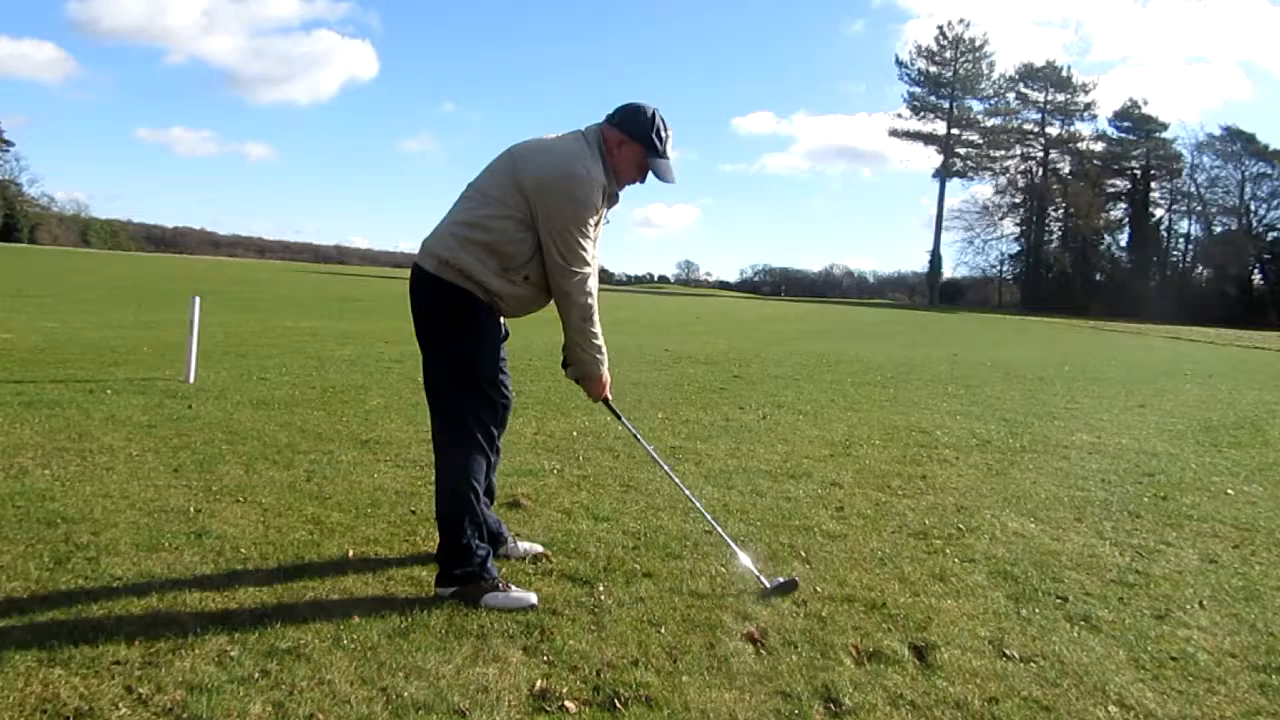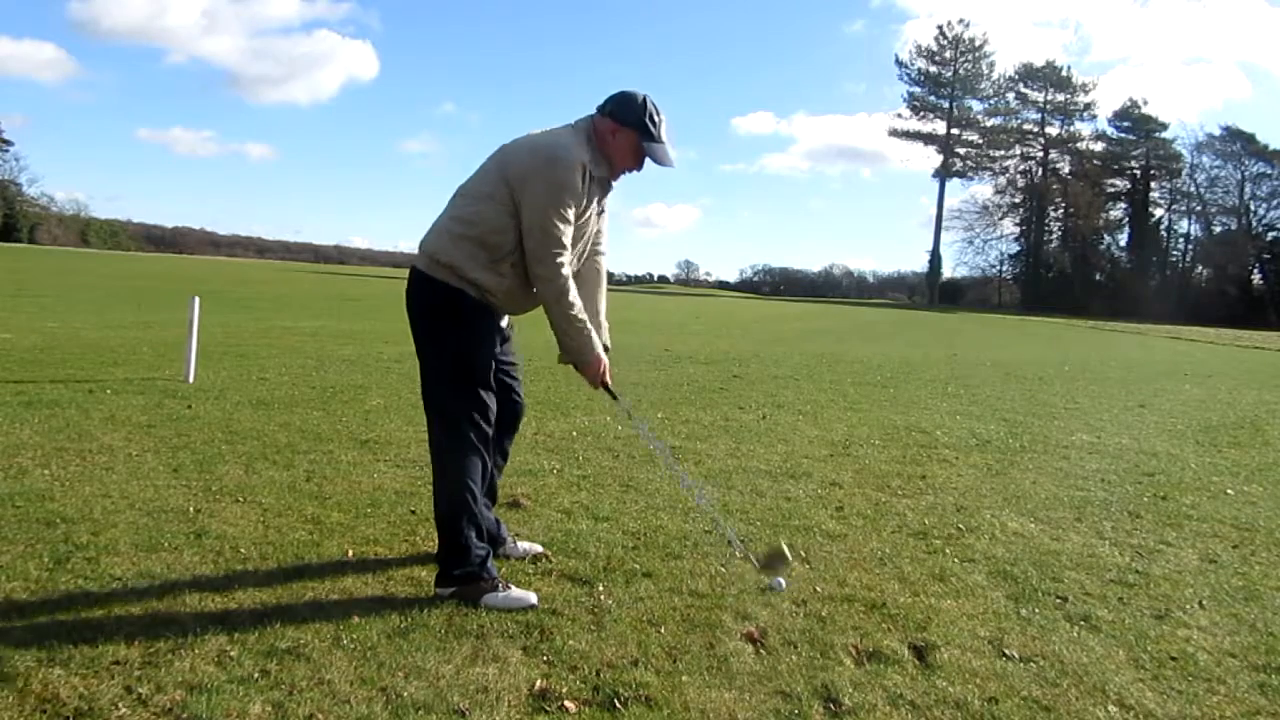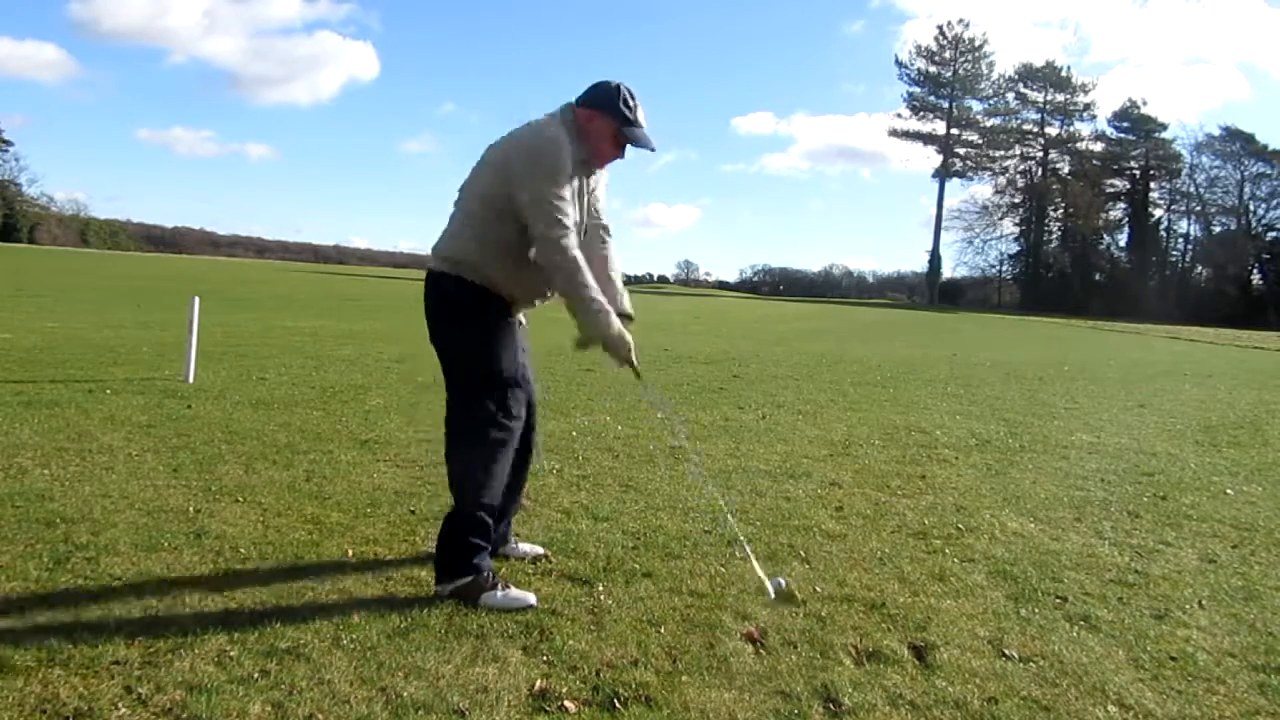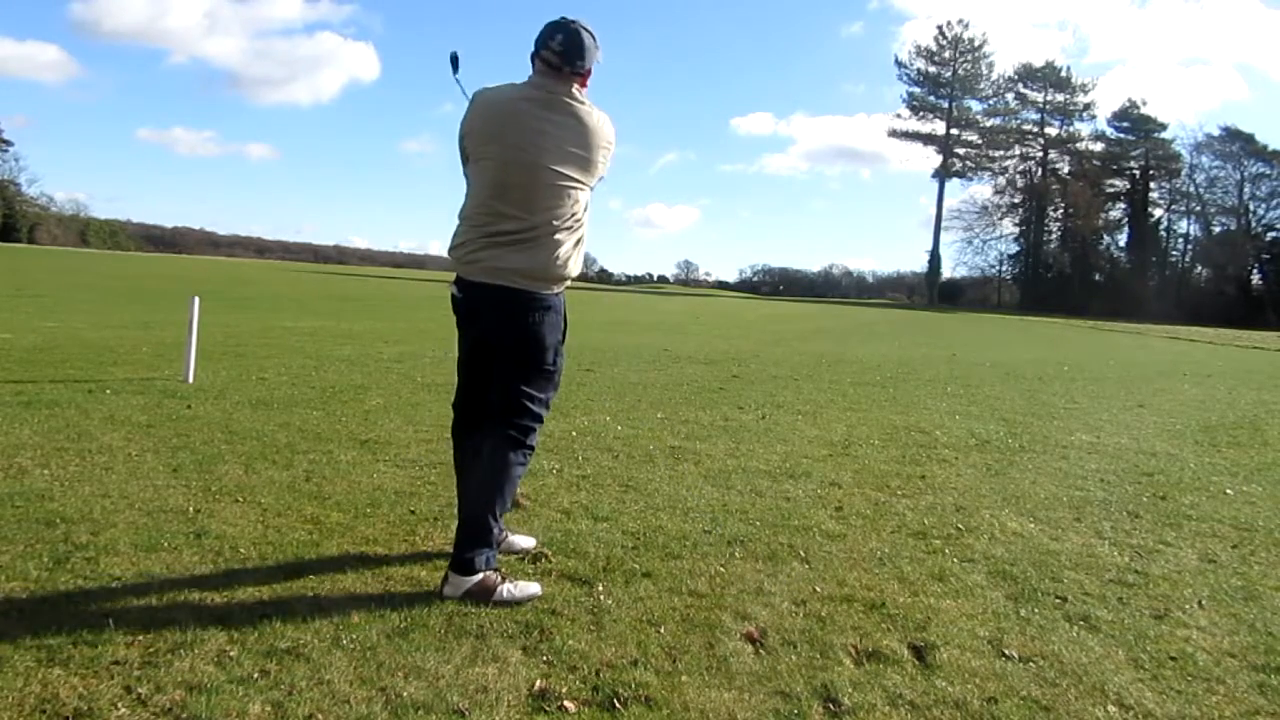
dt=0.7s
person 1, frame 1
left shoulder: (573, 163)
right shoulder: (574, 175)
left elbow: (577, 273)
right elbow: (573, 281)
left wrist: (582, 355)
right wrist: (592, 363)
left hip: (463, 292)
right hip: (455, 293)
left knee: (488, 414)
right knee: (468, 428)
left ankle: (482, 531)
right ankle: (464, 570)
person 1, frame 2
left shoulder: (591, 173)
right shoulder: (559, 161)
left elbow: (589, 263)
right elbow: (550, 269)
left wrist: (596, 341)
right wrist: (584, 349)
left hip: (480, 299)
right hip: (449, 292)
left knee: (502, 413)
right knee: (466, 426)
left ankle: (481, 530)
right ankle: (464, 571)
person 1, frame 3
left shoulder: (582, 167)
right shoulder: (549, 148)
left elbow: (596, 243)
right elbow: (559, 249)
left wrist: (617, 309)
right wrist: (603, 325)
left hip: (462, 290)
right hip: (475, 295)
left knee: (512, 416)
right knee: (493, 422)
left ankle: (489, 534)
right ankle: (462, 568)
person 1, frame 4
left shoulder: (485, 107)
right shoulder: (599, 132)
left hip: (473, 284)
right hip: (534, 297)
left knee: (477, 415)
right knee: (512, 427)
left ankle: (482, 532)
right ankle: (470, 567)
